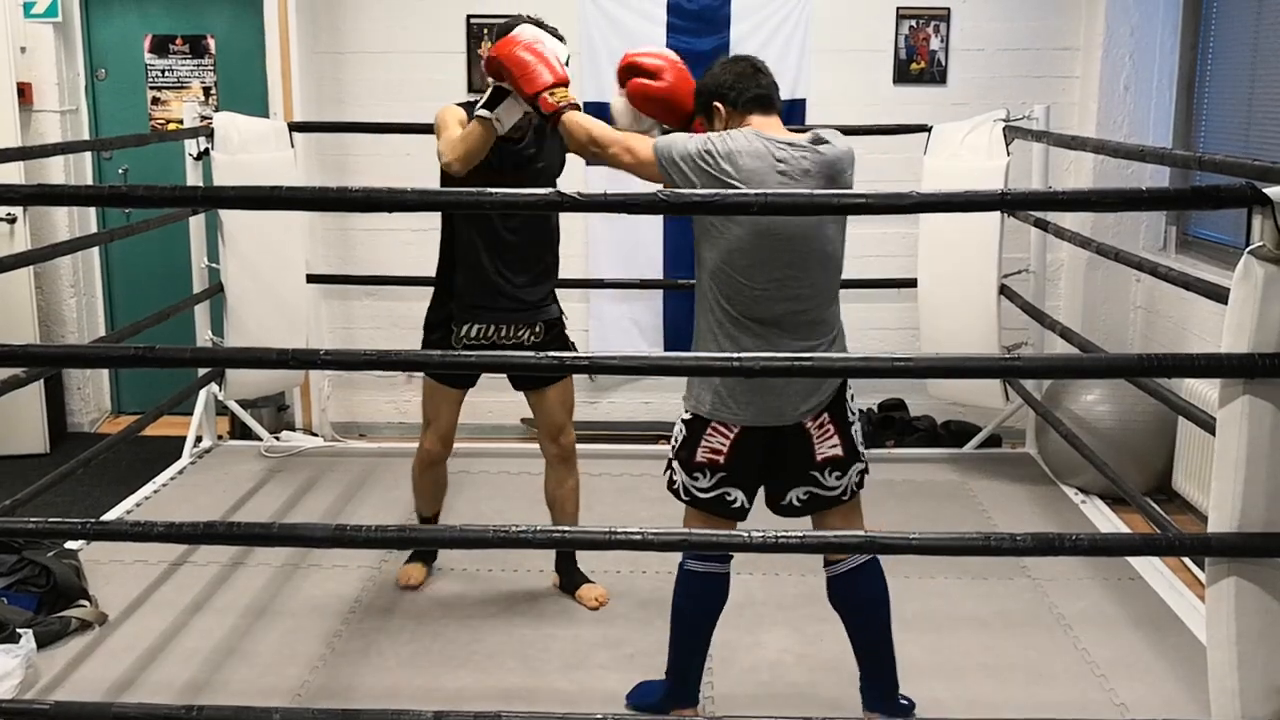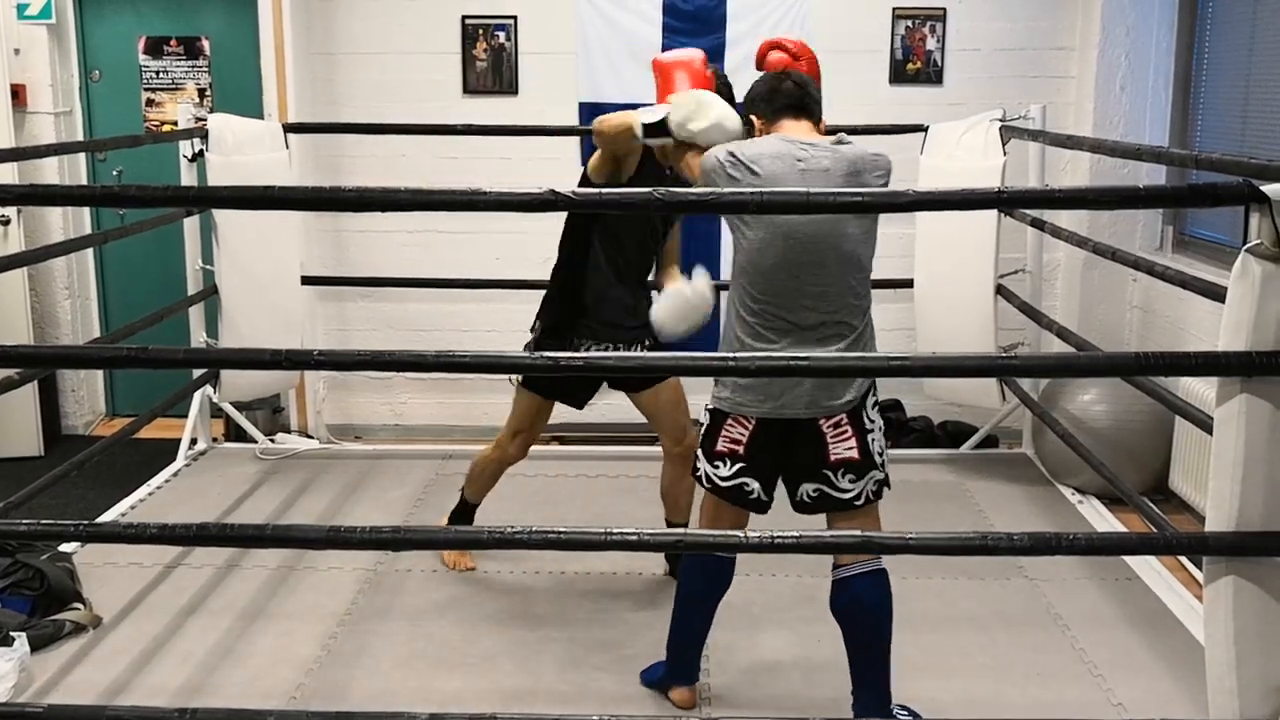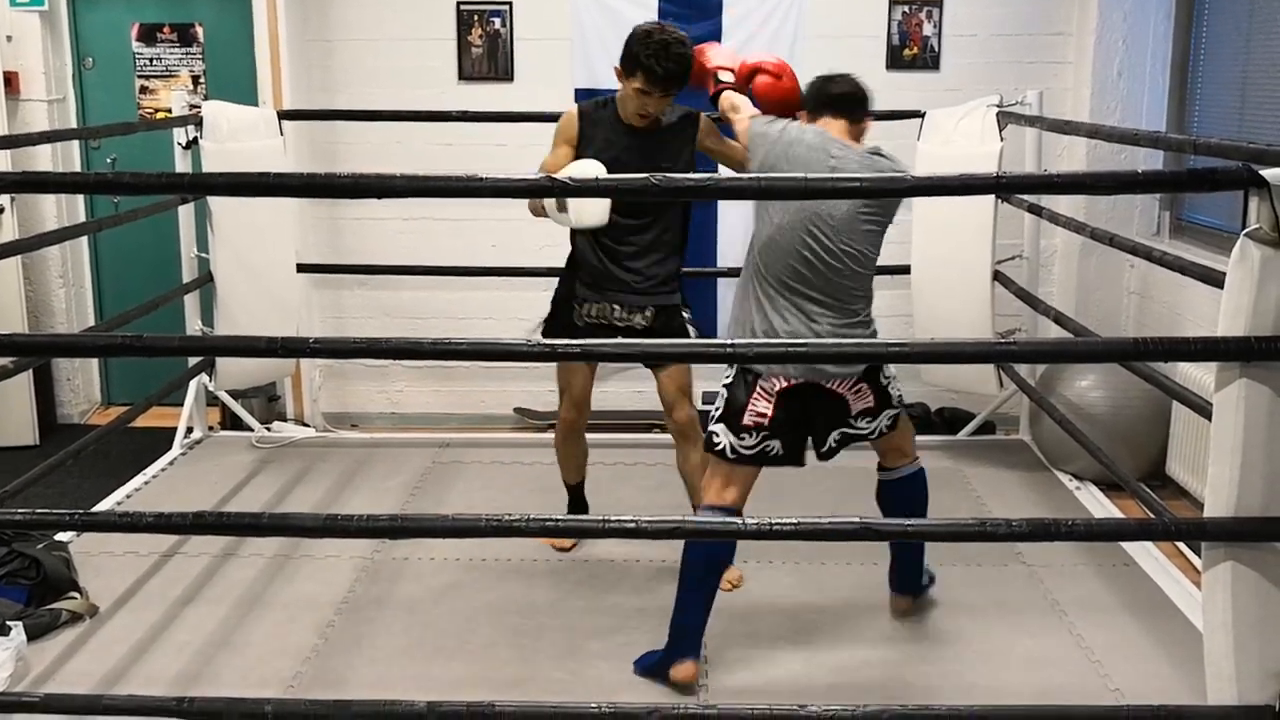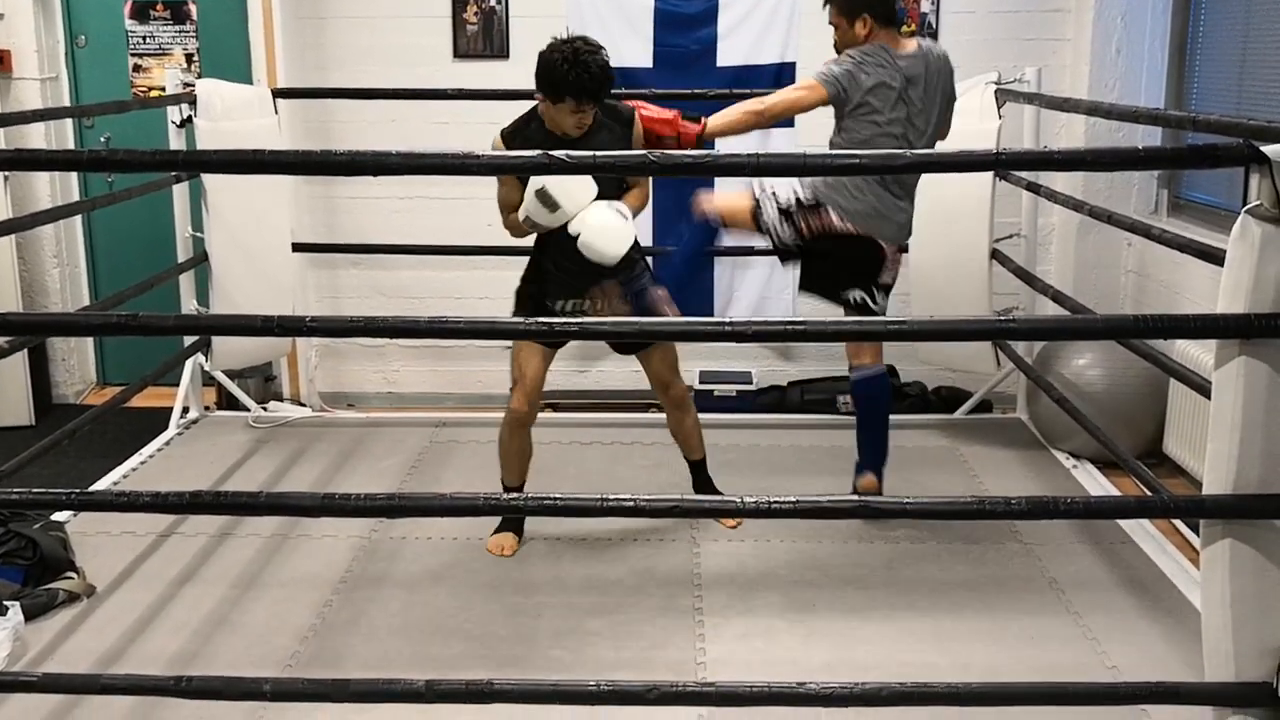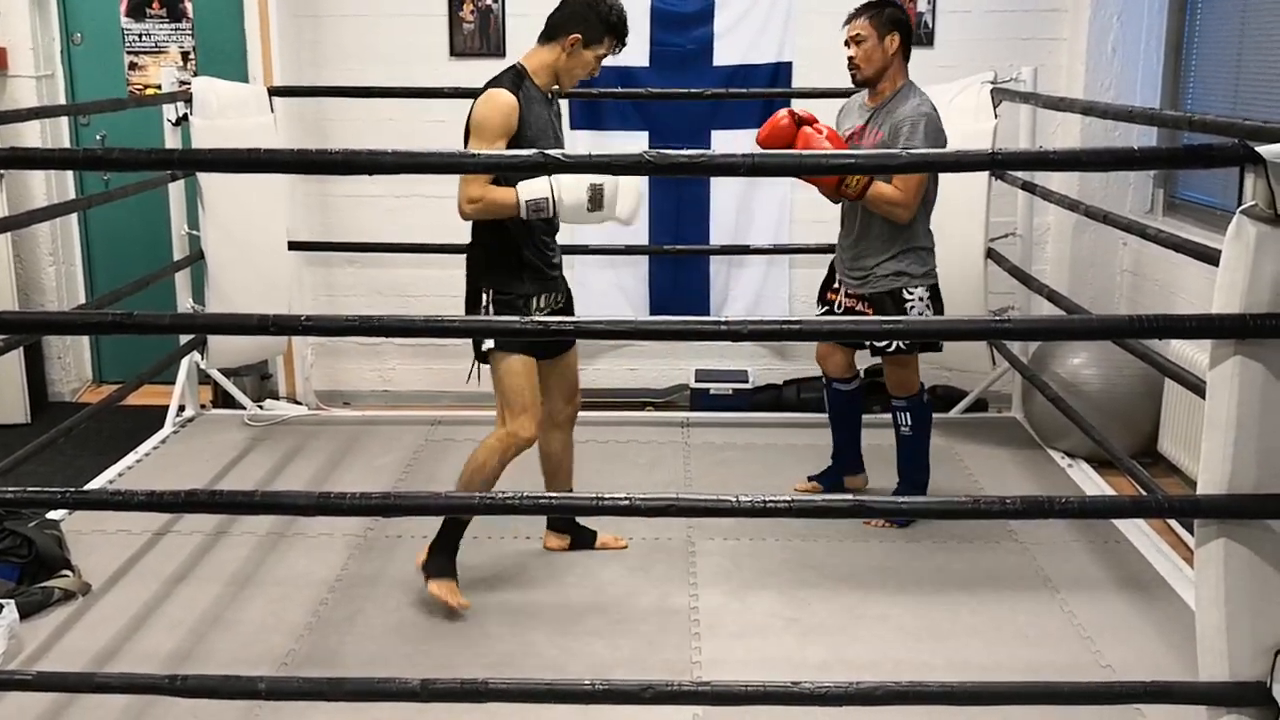
dt=1s
person 1, frame 1
left shoulder: (707, 158)
right shoulder: (836, 159)
left elbow: (604, 144)
left wrist: (552, 97)
right wrist: (680, 109)
left hip: (727, 401)
right hip: (817, 396)
left knee: (707, 545)
right knee: (847, 542)
person 1, frame 2
left shoulder: (737, 163)
right shoulder: (870, 164)
left elbow: (690, 160)
right wrist: (808, 88)
left hip: (750, 394)
right hip: (839, 393)
left knee: (716, 529)
right knee: (857, 547)
person 1, frame 3
left shoulder: (783, 140)
right shoulder: (888, 181)
left elbow: (736, 112)
left wrist: (724, 79)
right wrist: (783, 95)
left hip: (768, 357)
right hip: (848, 360)
left knee: (722, 496)
right knee: (900, 453)
left ankle: (683, 653)
right ankle: (909, 585)
person 1, frame 4
left shoulder: (856, 71)
right shoulder: (937, 60)
left elbow: (768, 109)
left wrist: (692, 131)
left hip: (835, 212)
right hip: (884, 232)
left knee: (712, 206)
right knee: (865, 350)
right ankle: (870, 472)
person 1, frame 5
left shoulder: (917, 116)
right shoulder: (851, 107)
left elbow: (903, 206)
right elbow: (838, 191)
left wrist: (844, 174)
right wrist: (808, 149)
left hip: (900, 276)
right hip: (850, 265)
left knee: (901, 382)
right knee: (832, 359)
left ankle: (913, 491)
right ankle: (846, 468)
person 2, frame 1
left shoulder: (554, 126)
right shoulder: (461, 117)
right elbow: (455, 163)
right wrist: (504, 98)
left hip: (535, 312)
right hip: (463, 312)
left knee: (561, 444)
right knee: (435, 443)
left ankle: (566, 565)
right ankle: (425, 541)
person 2, frame 2
left shoulder: (678, 179)
right shoulder: (622, 149)
right elbow: (605, 128)
left wrist: (674, 287)
right wrist: (662, 127)
left hip: (633, 329)
right hip: (568, 326)
left knee: (683, 442)
right knee: (511, 448)
left ankle: (679, 555)
right ankle: (458, 522)
person 2, frame 3
left shoulder: (688, 128)
right shoulder: (577, 122)
left elbow: (746, 162)
right elbow: (536, 205)
right wrist: (552, 200)
left hip: (658, 293)
right hip: (585, 291)
left knee: (684, 419)
right knee: (570, 415)
right ankle: (576, 508)
person 2, frame 4
left shoulder: (626, 123)
right shoulder: (513, 143)
left elbow: (641, 186)
right elbow: (511, 220)
left wrist: (619, 215)
right wrist: (540, 211)
left hip: (625, 275)
right hip: (551, 283)
left knee: (674, 391)
right knee: (521, 407)
left ankle: (704, 487)
right ankle: (512, 514)
person 2, frame 5
left shoulder: (546, 99)
right shoulder: (503, 100)
right elbow: (473, 200)
left wrist: (582, 187)
right wrist: (555, 192)
left hip: (543, 279)
right hip: (503, 286)
left knee: (564, 408)
right knee: (519, 427)
left ankle: (564, 527)
right ankle: (440, 557)
